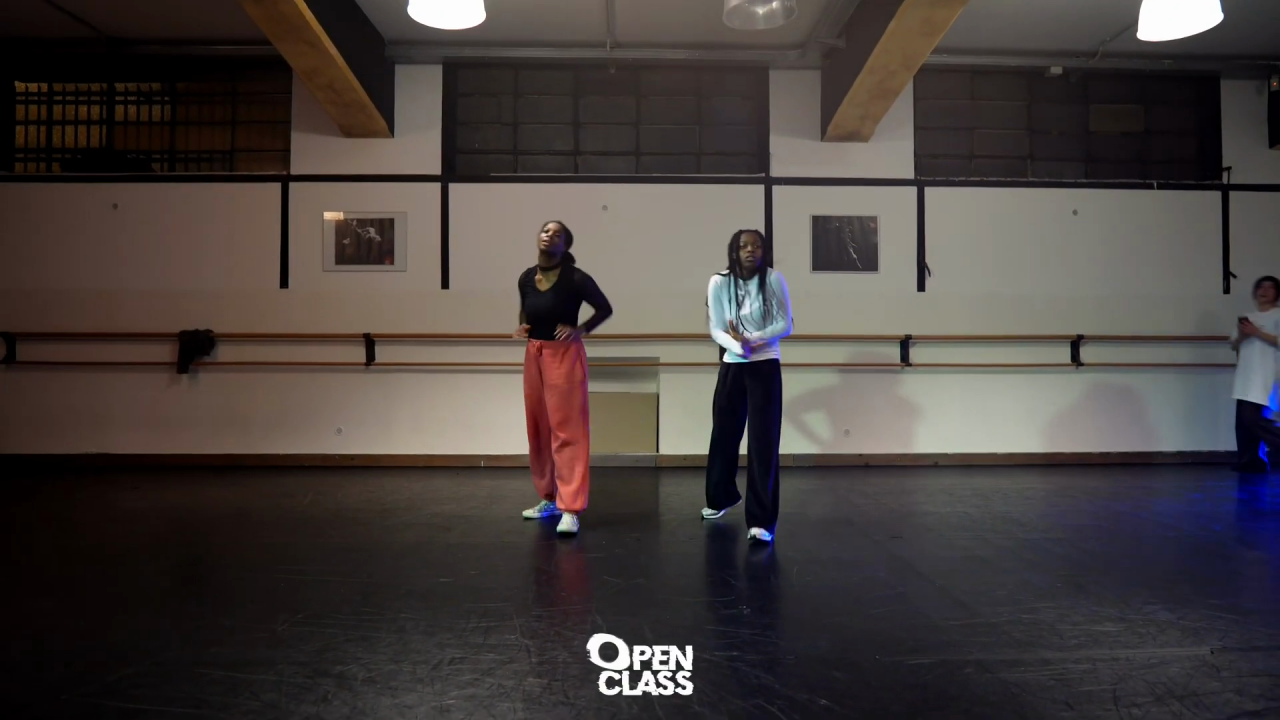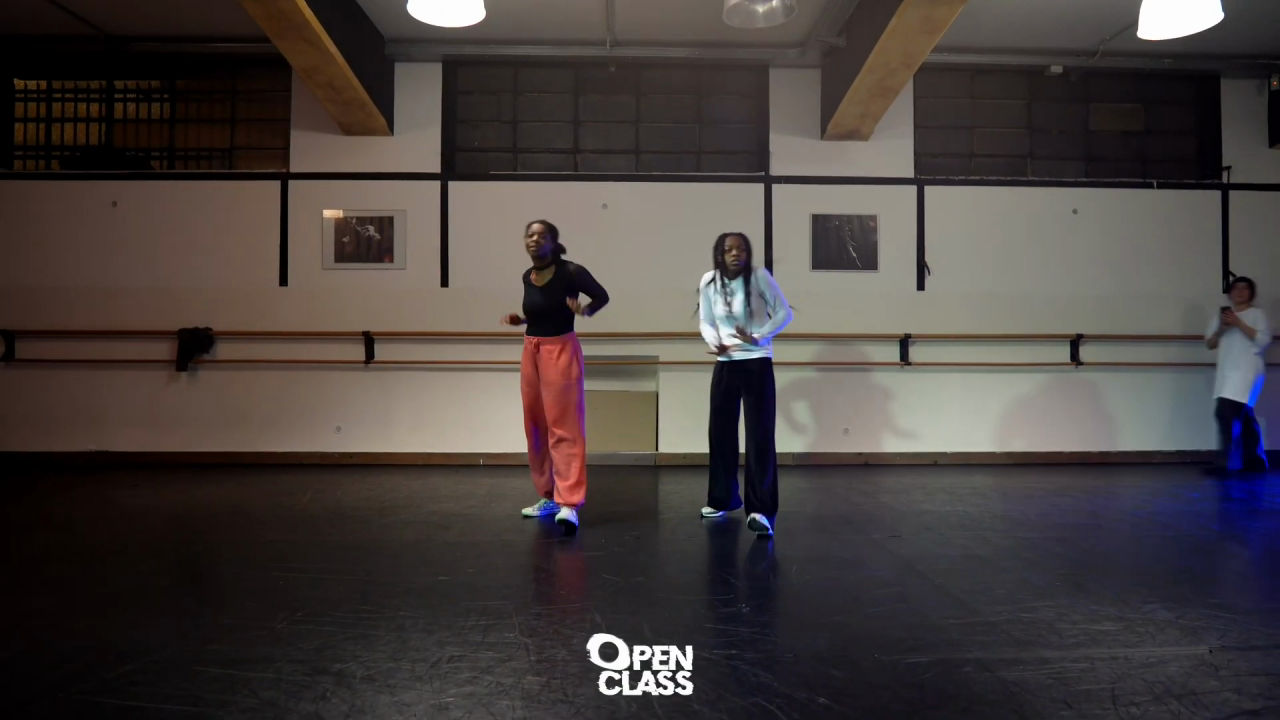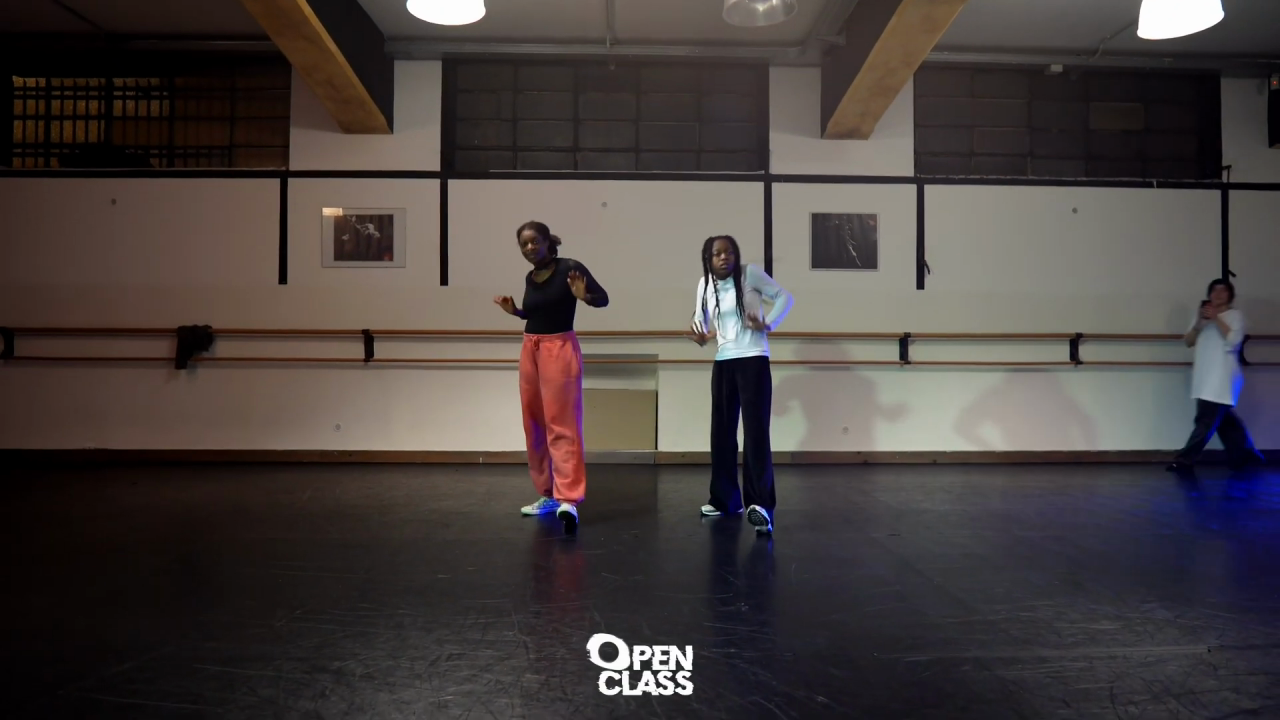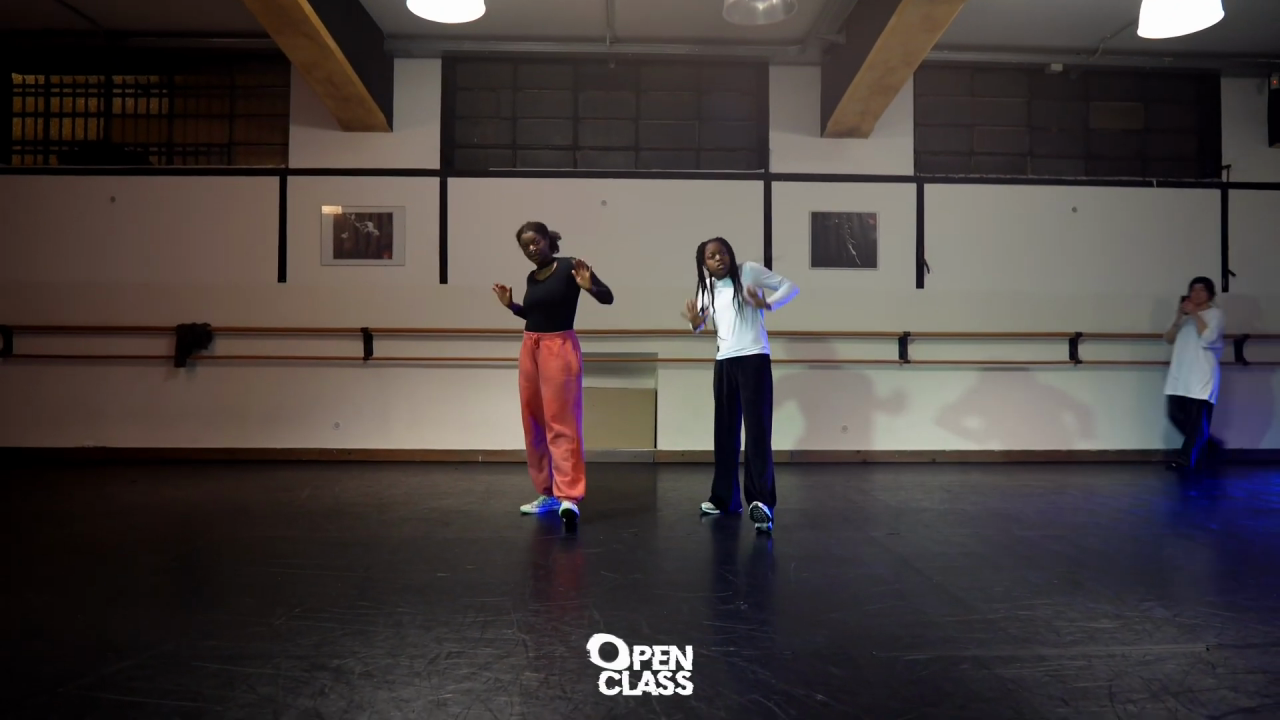
dt=0.2s
person 1, frame 1
left shoulder: (576, 279)
right shoulder: (525, 278)
left elbow: (605, 309)
left wrist: (581, 329)
right wrist: (523, 329)
left hip: (565, 356)
right hip: (534, 356)
left knee: (567, 431)
right knee: (538, 430)
left ankle: (571, 509)
right ankle: (549, 498)
person 1, frame 2
left shoulder: (571, 272)
right shoulder: (527, 277)
left elbow: (603, 296)
left wrist: (585, 310)
right wrist: (520, 320)
left hip: (562, 352)
right hip: (531, 353)
left knee: (563, 427)
right knee: (536, 427)
left ankle: (569, 503)
right ankle: (549, 496)
person 1, frame 3
left shoulder: (569, 268)
right shoulder: (530, 278)
left elbow: (604, 299)
left wrist: (584, 295)
right wrist: (514, 310)
left hip: (560, 349)
right hip: (530, 350)
left knee: (561, 424)
right knee: (534, 425)
left ankle: (568, 499)
right ankle: (548, 494)
person 1, frame 4
left shoulder: (570, 267)
right shoulder: (532, 277)
left elbow: (608, 298)
left wrist: (589, 287)
right wrist: (510, 305)
left hip: (560, 348)
right hip: (529, 349)
left knee: (561, 423)
right knee: (534, 423)
left ankle: (568, 497)
right ankle: (547, 492)
person 2, frame 1
left shoulder: (773, 279)
right shoulder: (719, 283)
left elbow: (786, 324)
right elbow: (716, 328)
left wrist: (752, 340)
right wrist: (736, 346)
left hip: (765, 367)
right hip: (732, 366)
left knee: (763, 441)
right knee: (723, 434)
left ankle: (762, 521)
right ankle: (721, 497)
person 2, frame 2
left shoulder: (758, 276)
right shoulder: (709, 281)
left elbow: (785, 311)
right elbow: (705, 322)
left wrist: (759, 337)
right wrist: (716, 343)
left hip: (757, 364)
right hip: (725, 365)
left knee: (759, 435)
right knee: (720, 432)
left ankle: (762, 510)
right ankle: (723, 499)
person 2, frame 3
left shoulder: (750, 274)
right shoulder: (705, 284)
left elbow: (785, 297)
right elbow: (702, 319)
left wrist: (768, 324)
right wrist: (701, 336)
left hip: (753, 362)
right hip: (723, 364)
left knee: (755, 432)
right knee: (722, 432)
left ankle: (761, 504)
right ankle: (724, 499)
person 2, frame 4
left shoulder: (749, 271)
right shoulder: (708, 287)
left elbow: (790, 287)
right elbow: (704, 320)
left wrist: (767, 303)
right wrist: (695, 322)
left hip: (753, 359)
right hip: (724, 363)
left knee: (757, 429)
right knee: (724, 431)
left ankle: (762, 501)
right ankle: (724, 497)
person 3, frame 1
right shoulder: (1248, 316)
right elbow: (1234, 345)
left wrist: (1258, 333)
right wrist: (1240, 336)
right hip: (1245, 377)
left knee: (1252, 417)
right knee: (1244, 421)
right ankle: (1252, 460)
person 3, frame 2
left shoulder: (1257, 314)
right shoulder: (1222, 315)
left elbow: (1263, 339)
right elbow: (1210, 344)
left wrist: (1239, 324)
right wrist: (1220, 329)
left hip: (1246, 374)
right hip: (1226, 374)
left knee: (1226, 414)
right knee: (1244, 418)
left ankle: (1229, 461)
right ankle: (1255, 461)
person 3, frame 3
left shoulder: (1235, 315)
right shoulder: (1202, 315)
left elbow: (1234, 340)
right elbow: (1188, 342)
left wrist: (1216, 319)
right wrist: (1198, 323)
left hip: (1222, 376)
right hip: (1204, 376)
left knee: (1206, 419)
right knee: (1223, 418)
left ankle: (1186, 459)
right ankle: (1244, 455)
person 3, frame 4
left shoulder: (1215, 313)
right shoulder: (1183, 314)
left elbow: (1209, 338)
right elbow: (1169, 339)
left wrist: (1195, 314)
right wrist: (1178, 319)
left hip: (1202, 374)
right hip: (1180, 374)
left knee: (1197, 419)
right knee: (1176, 414)
left ankle: (1188, 459)
right ankle: (1207, 445)
